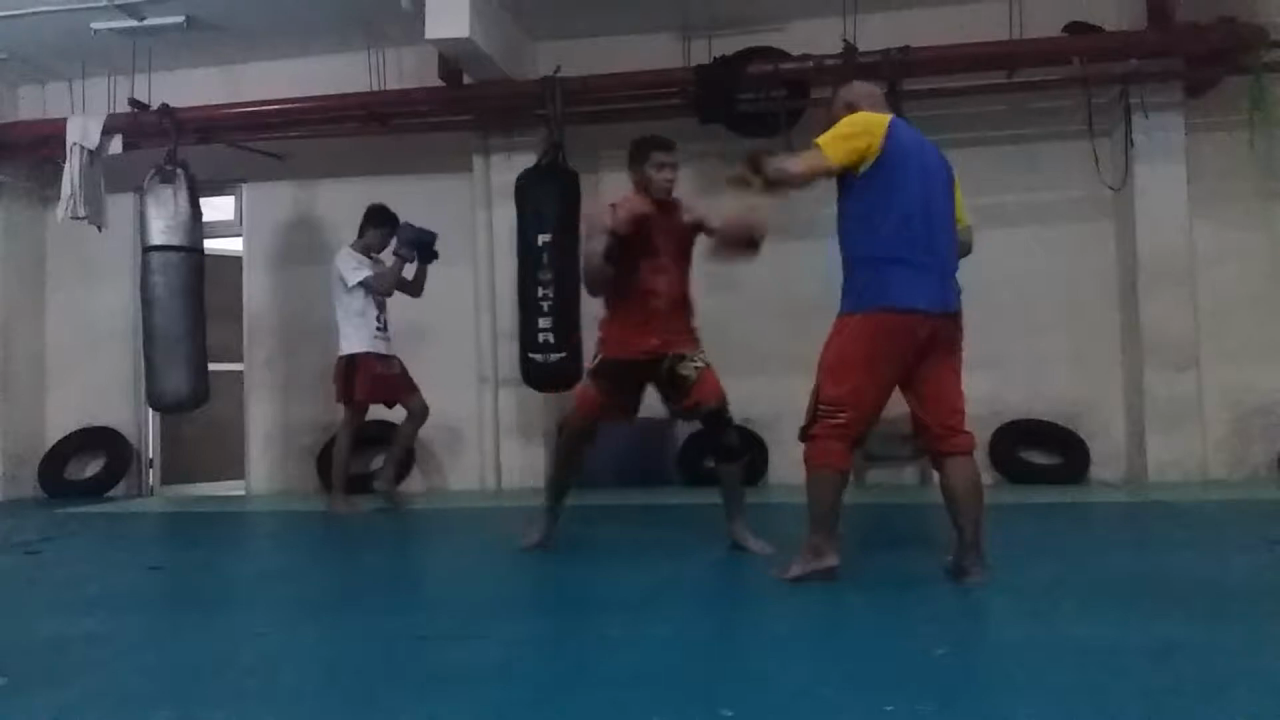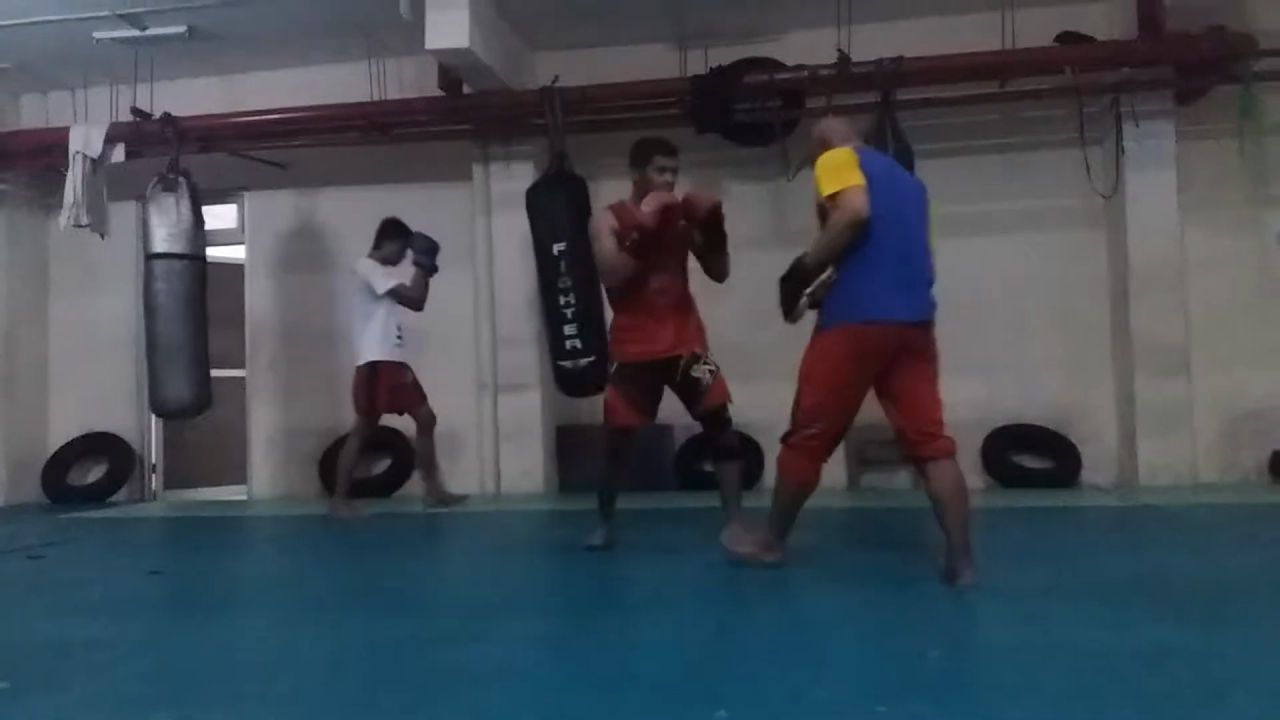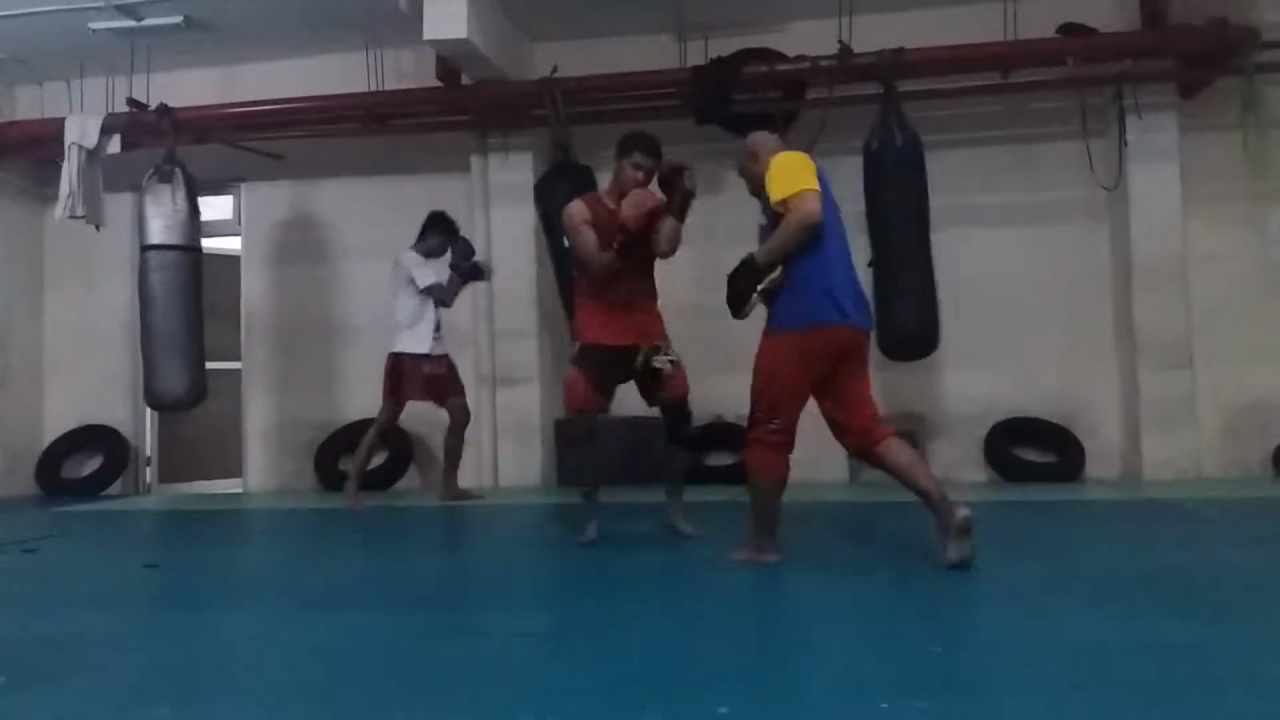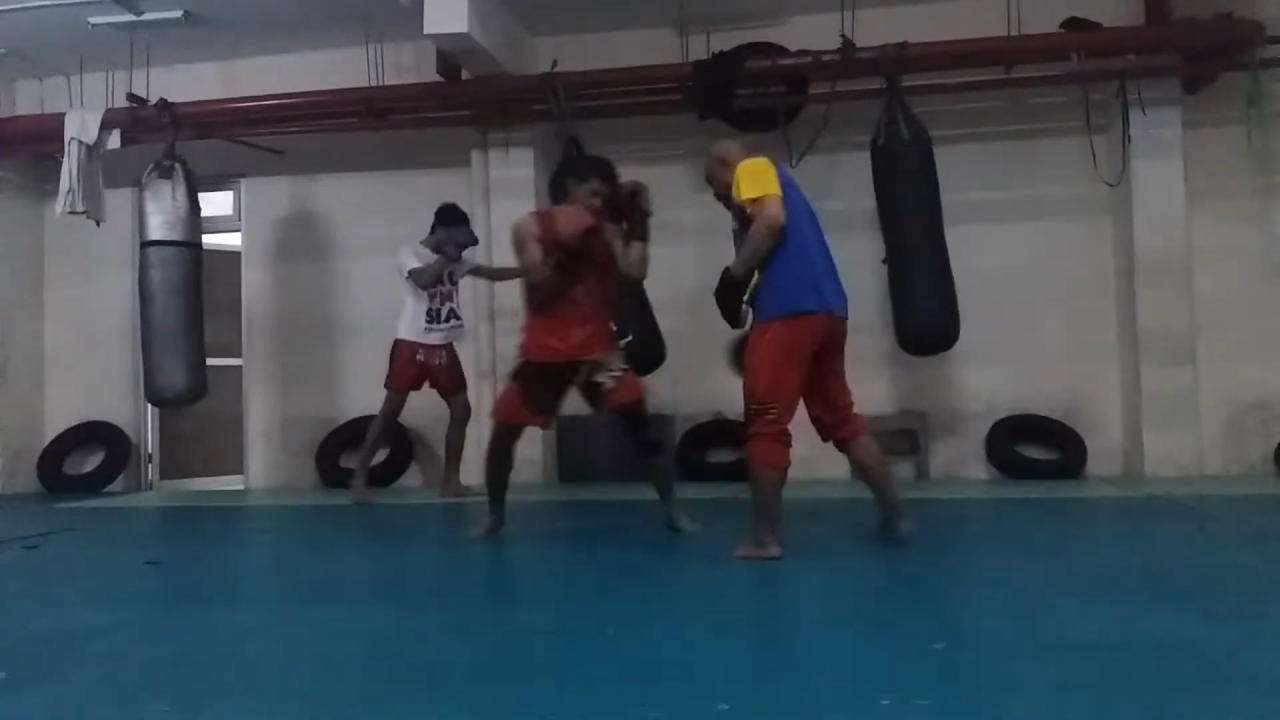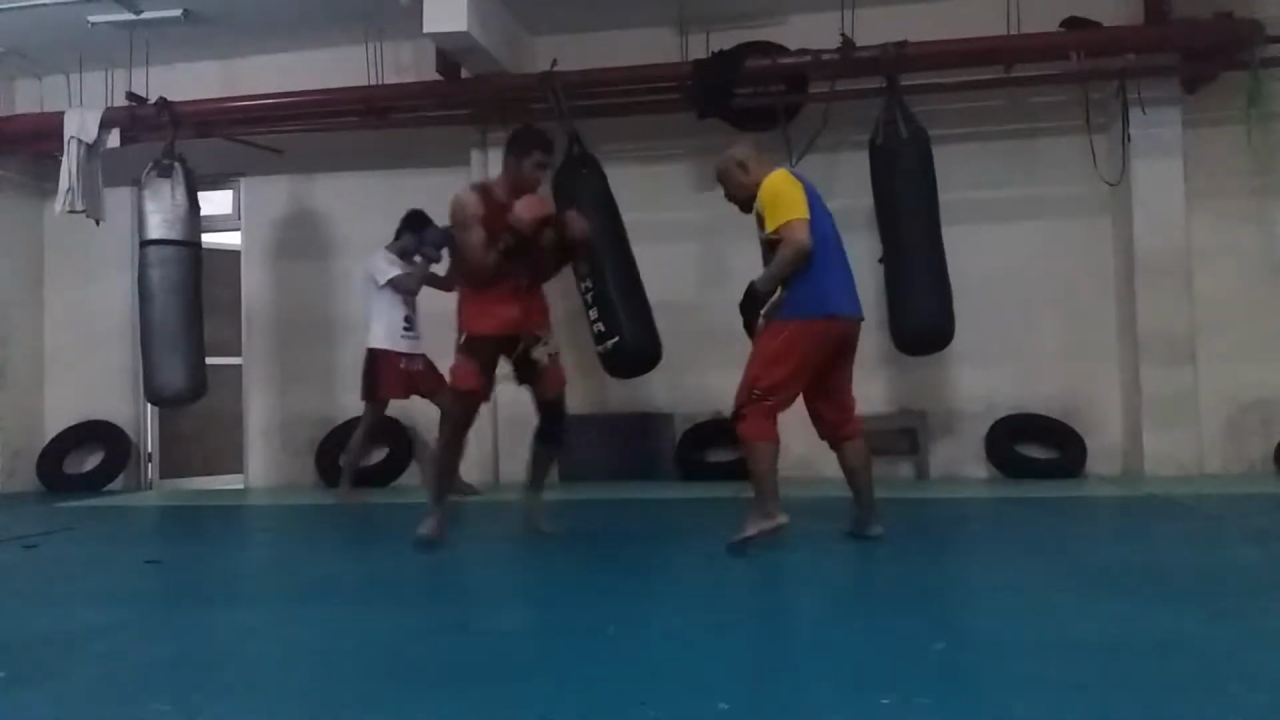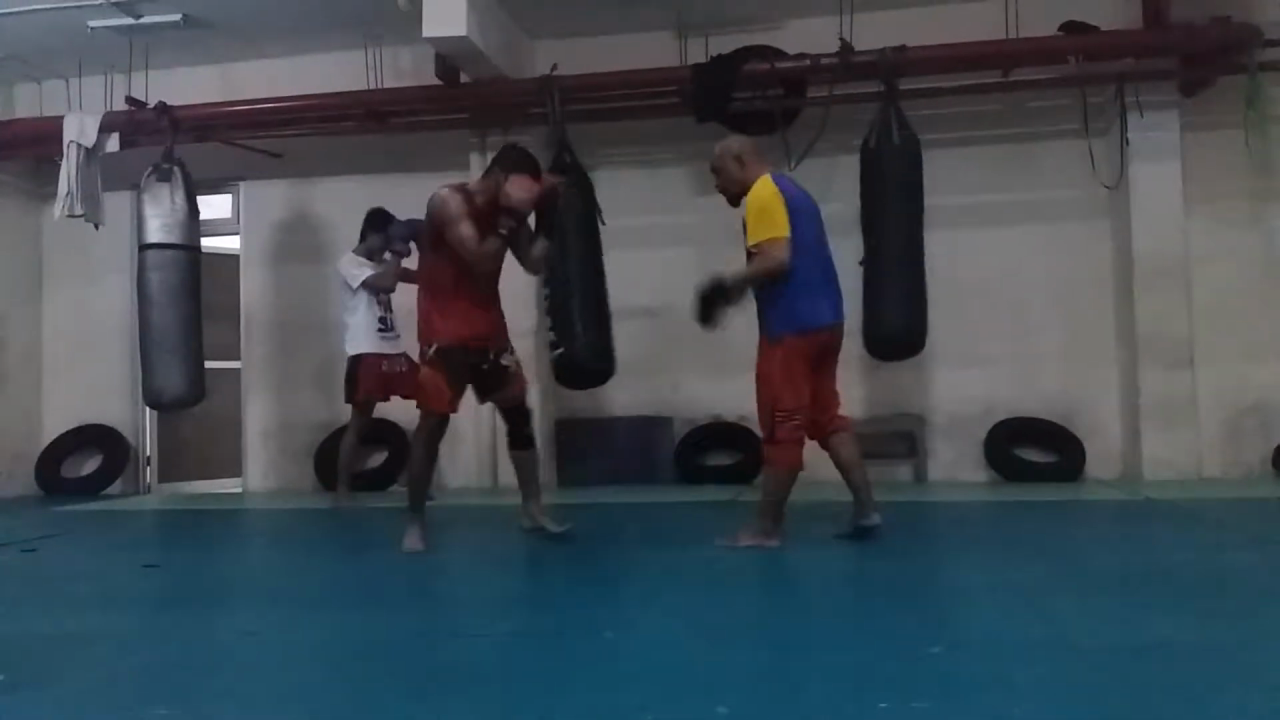
dt=0.3s
person 1, frame 1
left shoulder: (868, 128)
right shoulder: (935, 156)
left elbow: (797, 170)
right elbow: (963, 239)
left wrist: (760, 166)
left hip: (878, 306)
right hip: (941, 309)
left knee: (832, 428)
right knee: (949, 433)
left ankle: (821, 547)
right ankle: (970, 555)
person 1, frame 2
left shoulder: (839, 158)
right shoulder: (908, 180)
left elbow: (855, 211)
left wrist: (806, 267)
left hip: (855, 320)
right hip: (915, 322)
left knee: (808, 438)
right knee: (930, 441)
left ankle: (771, 542)
right ankle: (960, 559)
person 1, frame 3
left shoulder: (787, 163)
right shoulder: (797, 175)
left elbow: (807, 213)
left wrist: (755, 262)
left hip: (802, 321)
right hip: (849, 321)
left knee: (768, 434)
right knee: (866, 430)
left ankle: (762, 542)
right ankle: (948, 512)
person 1, frame 4
left shoulder: (751, 168)
right shoulder: (778, 182)
left elbow: (772, 218)
left wrist: (733, 274)
left hip: (788, 313)
right hip: (828, 310)
left knee: (766, 425)
right knee: (841, 418)
left ankle: (764, 536)
right ankle: (891, 508)
person 1, frame 5
left shoulder: (776, 184)
right shoulder: (791, 188)
left elbow: (799, 243)
left wrist: (758, 289)
right wrist: (770, 293)
left hip: (805, 316)
right hip: (840, 315)
left knee: (753, 407)
right knee: (839, 419)
left ankle: (766, 509)
right ankle: (867, 516)
person 1, frame 6
left shoulder: (762, 194)
right shoulder: (790, 190)
left elbow: (776, 259)
left wrist: (727, 286)
right wrist: (740, 288)
left hip: (791, 327)
right hip: (823, 321)
left knee: (782, 429)
right knee: (827, 418)
left ankle: (766, 527)
right ankle: (865, 509)
person 2, frame 1
left shoulder: (685, 215)
right shoulder: (610, 218)
left elbow: (723, 228)
right elbow: (592, 283)
right wrist: (618, 239)
left hip: (675, 343)
right hip: (621, 345)
left knee: (721, 424)
right knee: (575, 430)
left ankle: (738, 526)
right ankle: (548, 520)
person 2, frame 2
left shoulder: (684, 214)
right shoulder: (608, 220)
left elbow: (720, 273)
right elbow: (611, 279)
left wrist: (714, 229)
right wrist: (641, 233)
left hip: (684, 340)
right hip: (633, 347)
left knee: (720, 424)
right knee: (618, 438)
left ankle: (733, 526)
right ankle: (604, 523)
person 2, frame 3
left shoulder: (653, 210)
right shoulder: (579, 211)
left elbow: (664, 248)
right elbow: (598, 270)
left wrist: (679, 201)
right wrist: (627, 234)
left hip: (645, 331)
right hip: (598, 334)
left knee: (678, 413)
right knee: (585, 422)
left ankle: (675, 508)
right ankle: (591, 513)
person 2, frame 4
left shoulder: (605, 230)
right shoulder: (531, 226)
left elbow: (634, 272)
right elbow: (539, 289)
left wrist: (638, 222)
right wrist: (564, 250)
left hip: (595, 347)
right hip: (544, 350)
left knee: (638, 422)
right knee: (504, 431)
left ankle: (672, 510)
right ankle: (495, 515)
person 2, frame 5
left shoulder: (534, 206)
right shoulder: (471, 201)
left elbow: (541, 273)
right elbow: (477, 267)
left wrist: (568, 245)
right wrist: (513, 237)
left hip: (529, 320)
right hip: (482, 323)
left knee: (553, 407)
right knee: (460, 411)
left ankle: (532, 499)
right ankle: (437, 510)
person 2, frame 6
left shoulder: (504, 210)
right shoulder: (448, 201)
left elbow: (535, 264)
right elbow: (480, 262)
right wrist: (511, 219)
left hip: (489, 329)
right hip: (446, 332)
left knee: (519, 416)
right knee: (432, 425)
left ankle: (533, 509)
right ankle: (415, 522)
person 3, frame 1
left shoulder: (375, 264)
right shoulder: (346, 259)
left elbow: (415, 290)
right elbow: (384, 288)
left wrist: (422, 259)
right wrist: (403, 254)
left hip: (384, 354)
right hip: (358, 355)
left knee: (418, 409)
right knee: (352, 423)
left ankle: (385, 476)
right ankle: (338, 494)
person 3, frame 2
left shoulder: (382, 273)
right shoulder: (368, 268)
left elbow: (416, 305)
right elbow: (413, 295)
left wrist: (427, 269)
right wrist: (421, 263)
left hip: (395, 362)
right hip: (377, 363)
left knee: (426, 420)
right knee: (363, 430)
left ankle: (434, 490)
right ankle: (340, 499)
person 3, frame 3
left shoulder: (420, 263)
right shoulder: (413, 261)
left elbow: (441, 296)
right elbow: (445, 298)
left wrist: (466, 273)
right wrist: (461, 267)
left hip: (434, 353)
right hip: (411, 354)
left knee: (460, 414)
right knee: (387, 419)
left ankle: (450, 484)
right ankle: (353, 484)
person 3, frame 4
left shoulder: (455, 258)
right shoulder: (410, 253)
left elbow: (490, 273)
right elbow: (423, 279)
right wrist: (448, 256)
left hip: (443, 347)
right hip: (411, 345)
left knee: (461, 411)
right knee: (390, 412)
left ankle: (450, 481)
right ankle: (360, 477)
person 3, frame 5
left shoulder: (409, 264)
right shoulder: (379, 260)
left elbow: (446, 284)
right elbow: (410, 286)
right wrist: (427, 258)
left hip: (412, 352)
right hip: (385, 351)
right knee: (371, 418)
right ankle: (345, 485)
person 3, frame 6
left shoulder: (381, 263)
right shoulder: (349, 263)
left elbow: (420, 277)
right elbow: (387, 285)
right wrist: (397, 254)
left hip: (395, 352)
right hip: (367, 354)
right knee: (359, 422)
right ankle: (343, 490)
